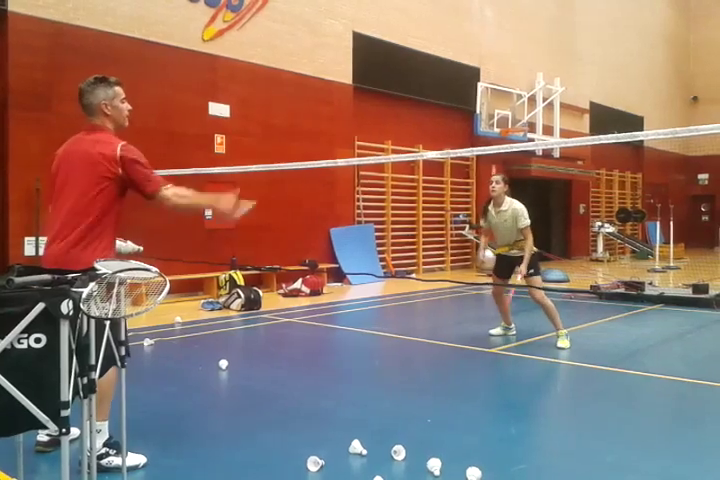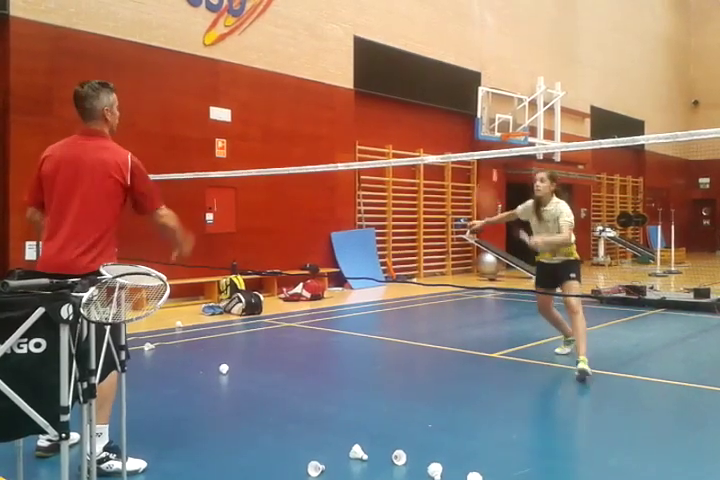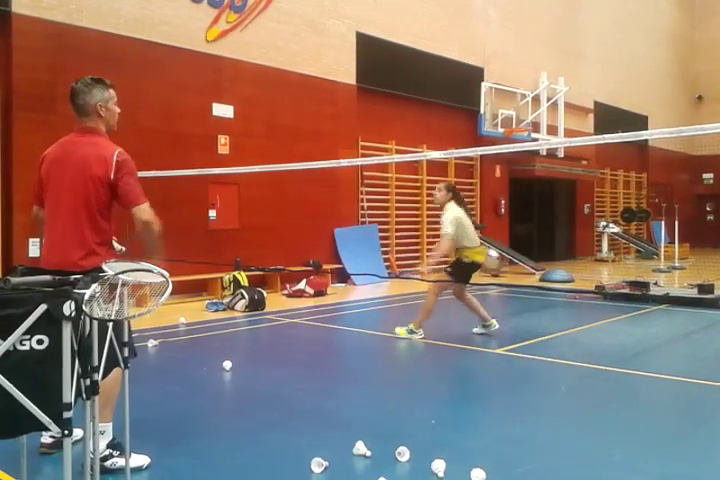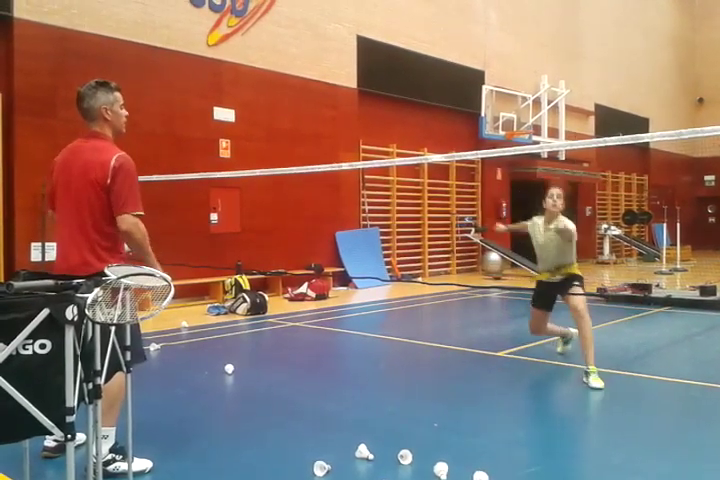
dt=1s
person 1, frame 1
left shoulder: (65, 150)
right shoulder: (119, 152)
right elbow: (168, 195)
right wrist: (217, 202)
left hip: (56, 265)
right hip: (88, 268)
right knee: (106, 357)
left ankle: (50, 429)
right ankle: (100, 446)
person 1, frame 2
left shoulder: (52, 154)
right shoulder: (124, 161)
left elbow: (31, 213)
right elbow: (161, 215)
right wrist: (182, 240)
left hip: (53, 271)
right hip: (94, 275)
right knee: (107, 361)
left ankle: (51, 434)
right ankle: (101, 450)
person 1, frame 3
left shoulder: (52, 153)
right shoulder: (114, 158)
left elbow: (39, 213)
right elbow: (144, 217)
right wrist: (155, 254)
left hip: (49, 269)
right hip: (93, 272)
right knee: (113, 358)
left ankle: (55, 431)
right ankle: (104, 447)
person 1, frame 4
left shoulder: (63, 158)
right shoulder: (116, 160)
right elbow: (130, 226)
right wrist: (152, 264)
left hip: (66, 274)
right hip: (103, 276)
right knee: (117, 363)
left ankle: (56, 434)
right ankle: (106, 451)
person 2, frame 1
left shoulder: (517, 208)
right shoulder: (488, 209)
left elbow: (529, 237)
right elbow: (485, 233)
left wrist: (524, 264)
right wrist: (482, 248)
left hip: (525, 253)
right hip: (504, 254)
left knee: (538, 296)
right knee: (497, 292)
left ankle: (561, 333)
right ankle: (508, 326)
person 2, frame 2
left shoulder: (561, 208)
right shoulder: (530, 206)
left elbow: (566, 237)
right elbow: (507, 216)
left wrist: (544, 239)
right wrist: (483, 223)
left hip: (566, 260)
right hip: (546, 261)
left knee: (573, 305)
right knee: (544, 308)
left ankle: (582, 362)
right ankle: (569, 337)
person 2, frame 3
left shoulder: (450, 215)
right shoulder: (451, 209)
left elbow: (446, 246)
left wrist: (430, 262)
right wrist: (438, 247)
left hip: (469, 257)
right hip: (469, 255)
left knee: (433, 290)
right knee: (459, 291)
left ankle: (416, 329)
right ankle: (488, 322)
person 2, frame 4
left shoulder: (567, 225)
right shoulder: (535, 222)
left elbow: (569, 236)
right elbow: (524, 226)
left wrist: (563, 229)
right wrist: (506, 228)
left hip: (569, 276)
right hip: (545, 279)
left knee: (579, 310)
right knee: (536, 329)
left ankle: (590, 370)
right ankle: (566, 334)
